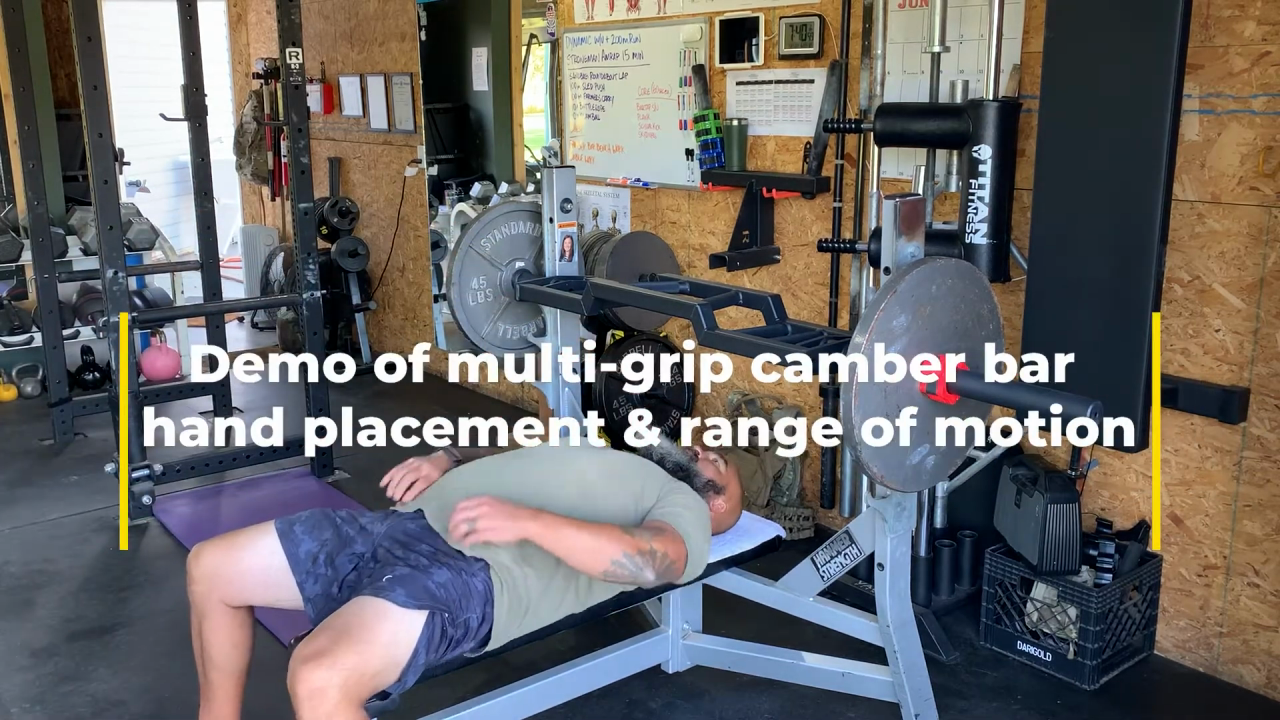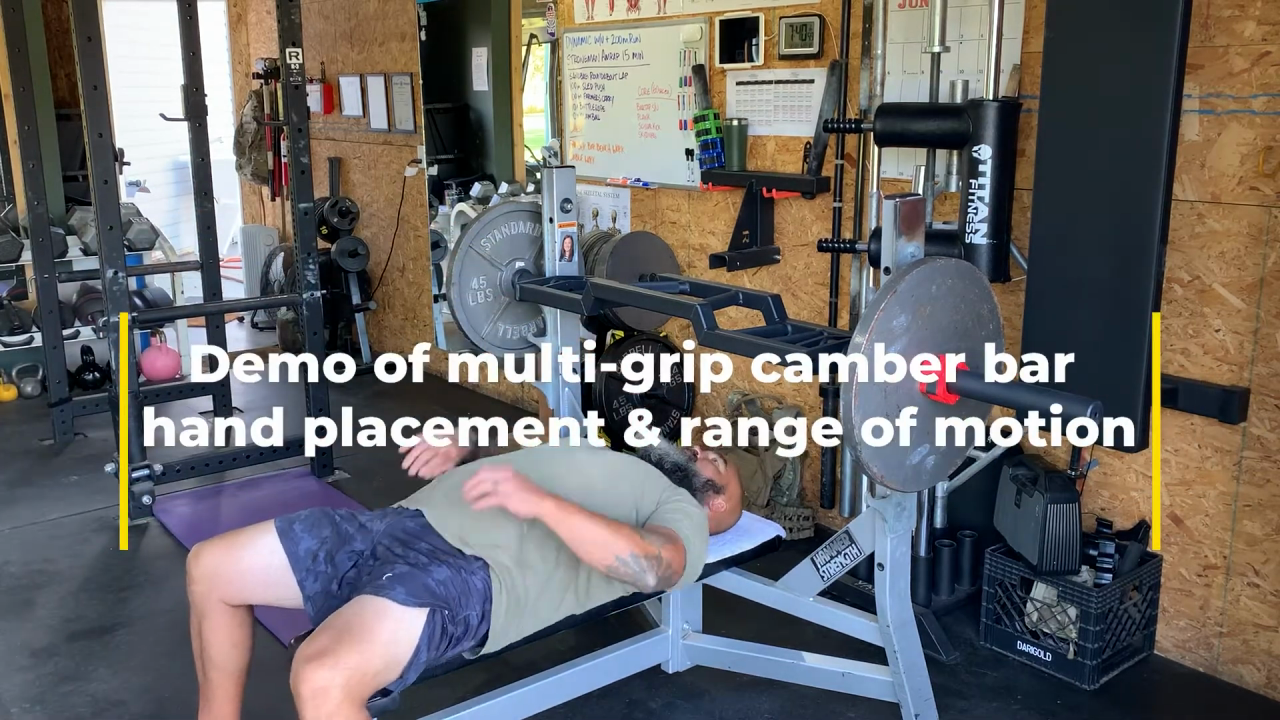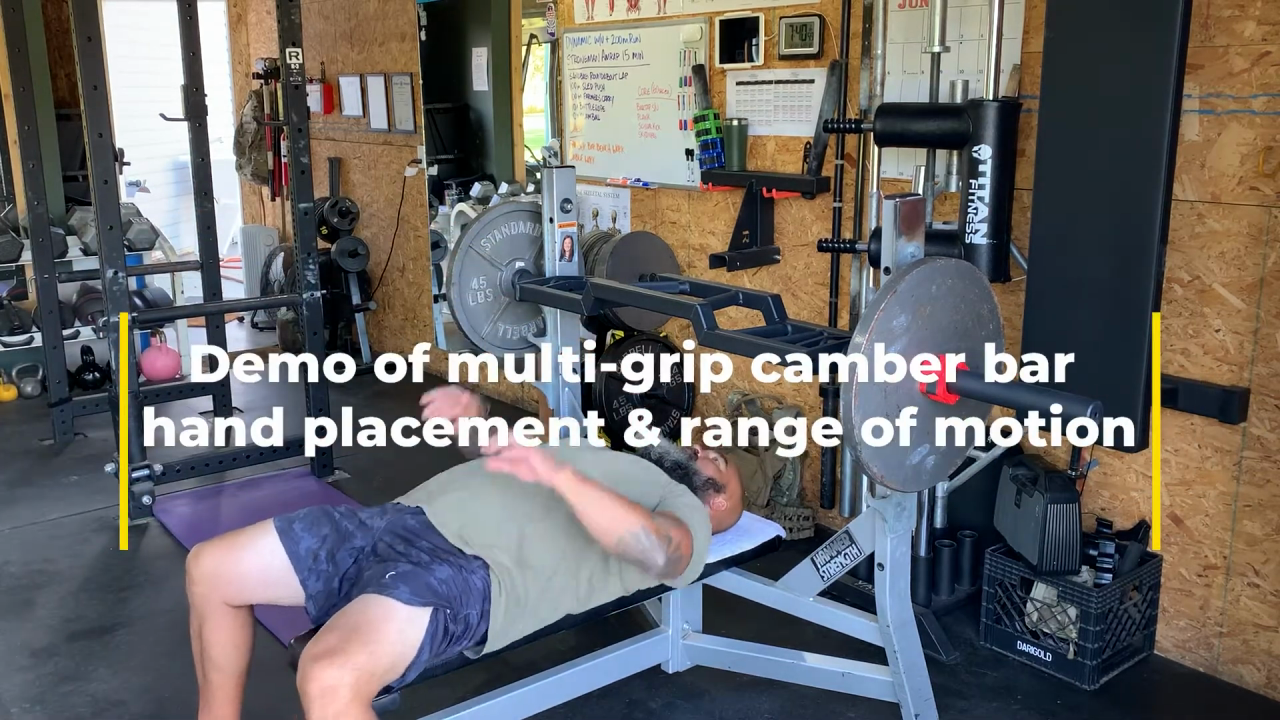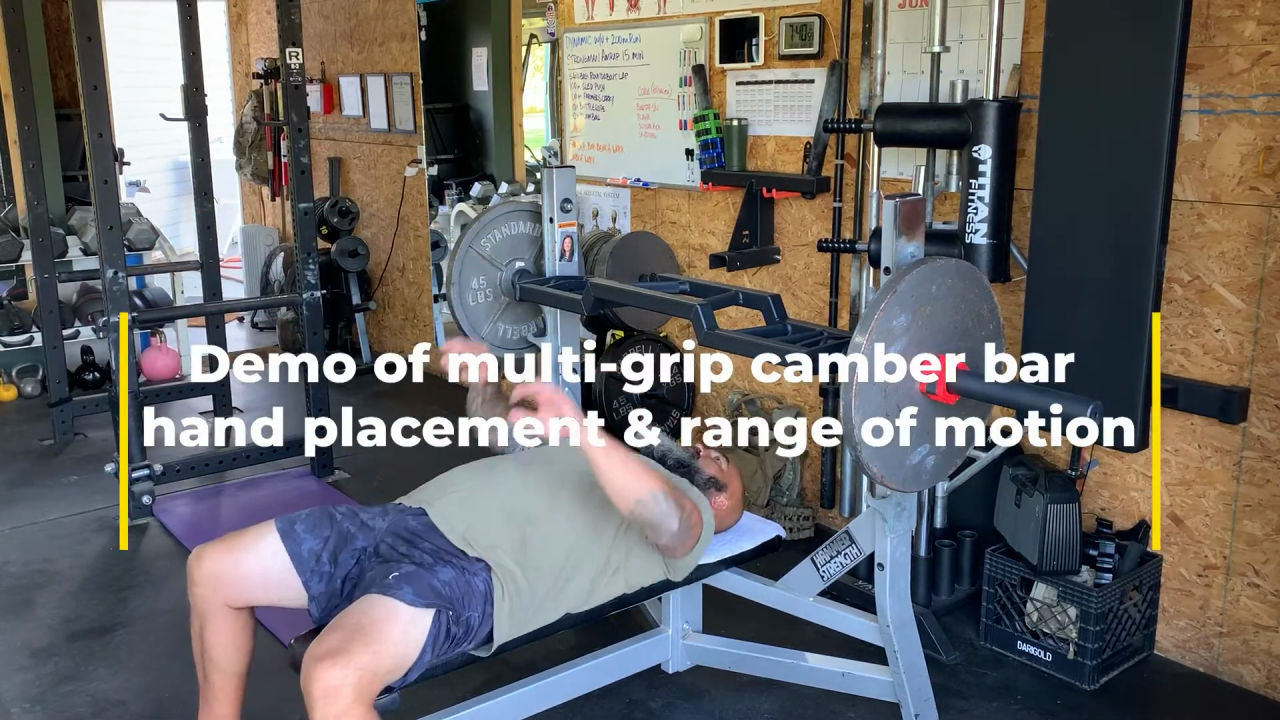
dt=0.1s
person 1, frame 1
left shoulder: (684, 512)
right shoulder: (610, 465)
left elbow: (645, 559)
right elbow: (502, 463)
left wrist: (525, 524)
right wrist: (441, 463)
left hip: (467, 572)
right hip: (408, 522)
right knee: (210, 568)
person 1, frame 2
left shoulder: (683, 514)
right shoulder: (613, 469)
left elbow: (648, 564)
right elbow: (506, 462)
left wrist: (539, 503)
right wrist: (459, 450)
left hip: (467, 569)
right hip: (407, 520)
right knee: (211, 568)
person 1, frame 3
left shoulder: (685, 521)
right shoulder: (612, 473)
left elbow: (653, 549)
right elbow: (505, 446)
left wrist: (556, 472)
right wrist: (473, 411)
left hip: (467, 572)
right hip: (408, 519)
right knee: (211, 570)
person 1, frame 4
left shoulder: (689, 518)
right shoulder: (615, 474)
left elbow: (664, 516)
right elbow: (514, 428)
right wrist: (483, 380)
left hip: (466, 571)
right hip: (406, 518)
right knee: (211, 570)
